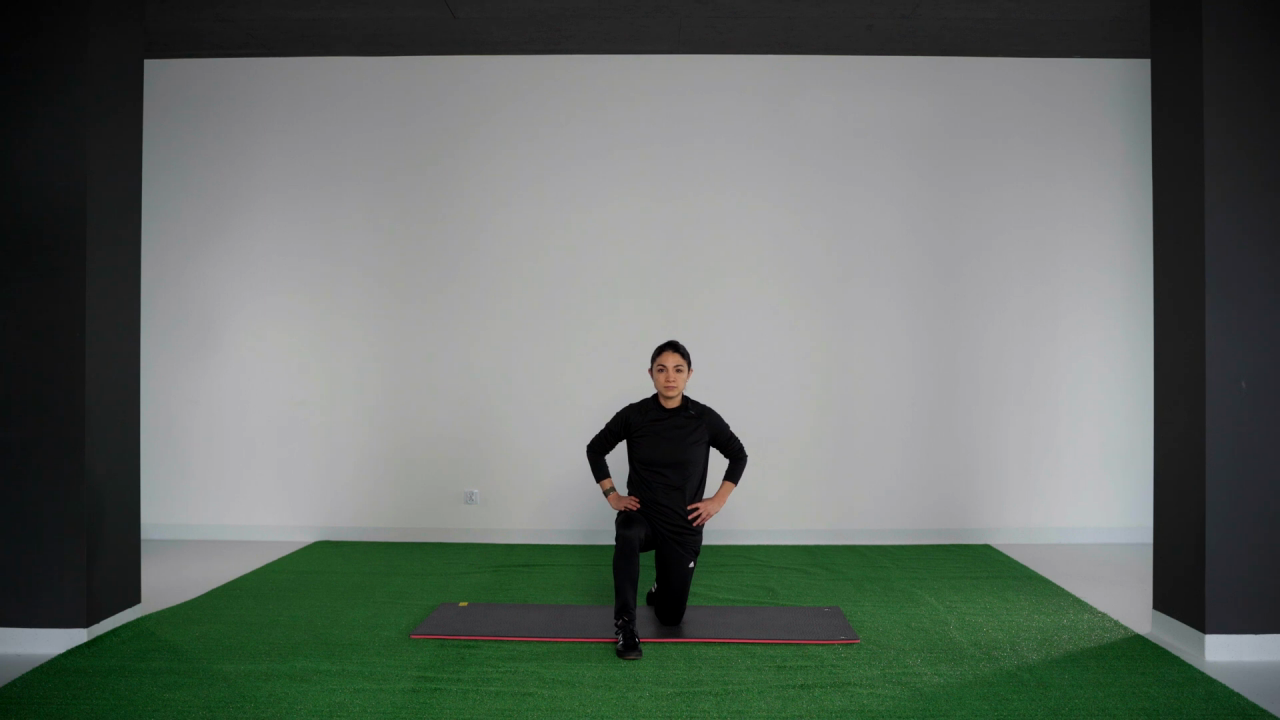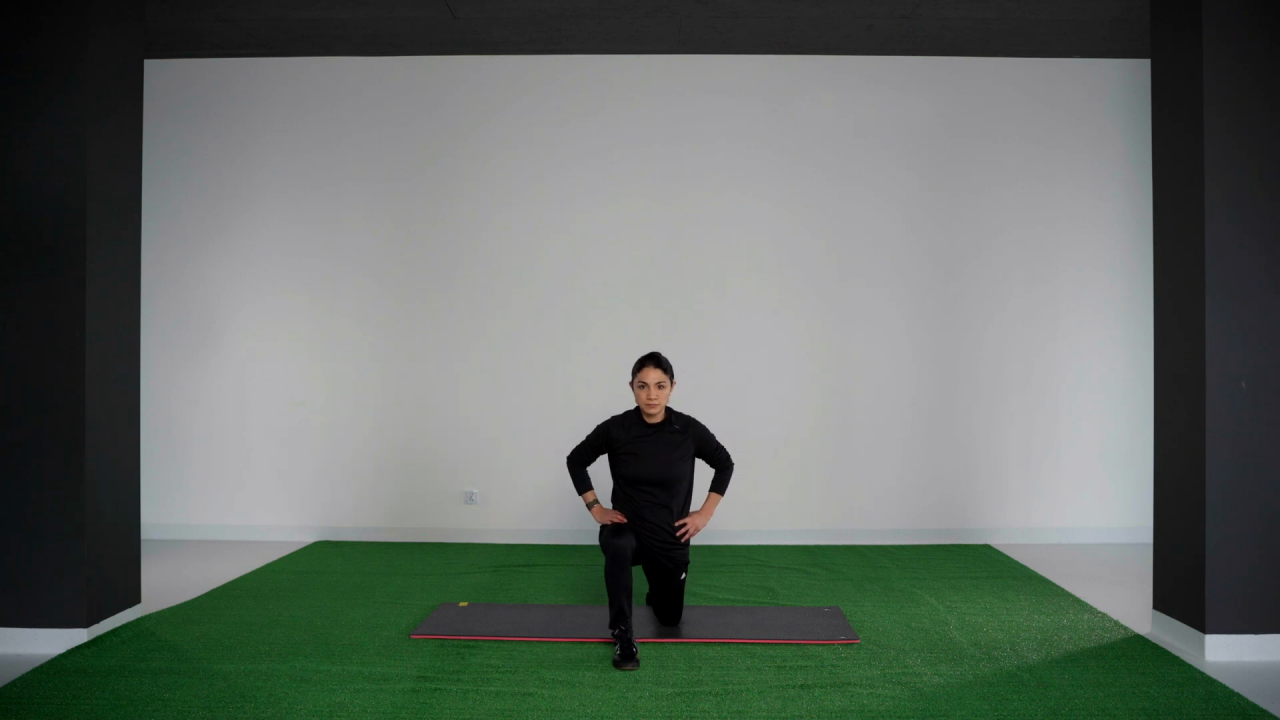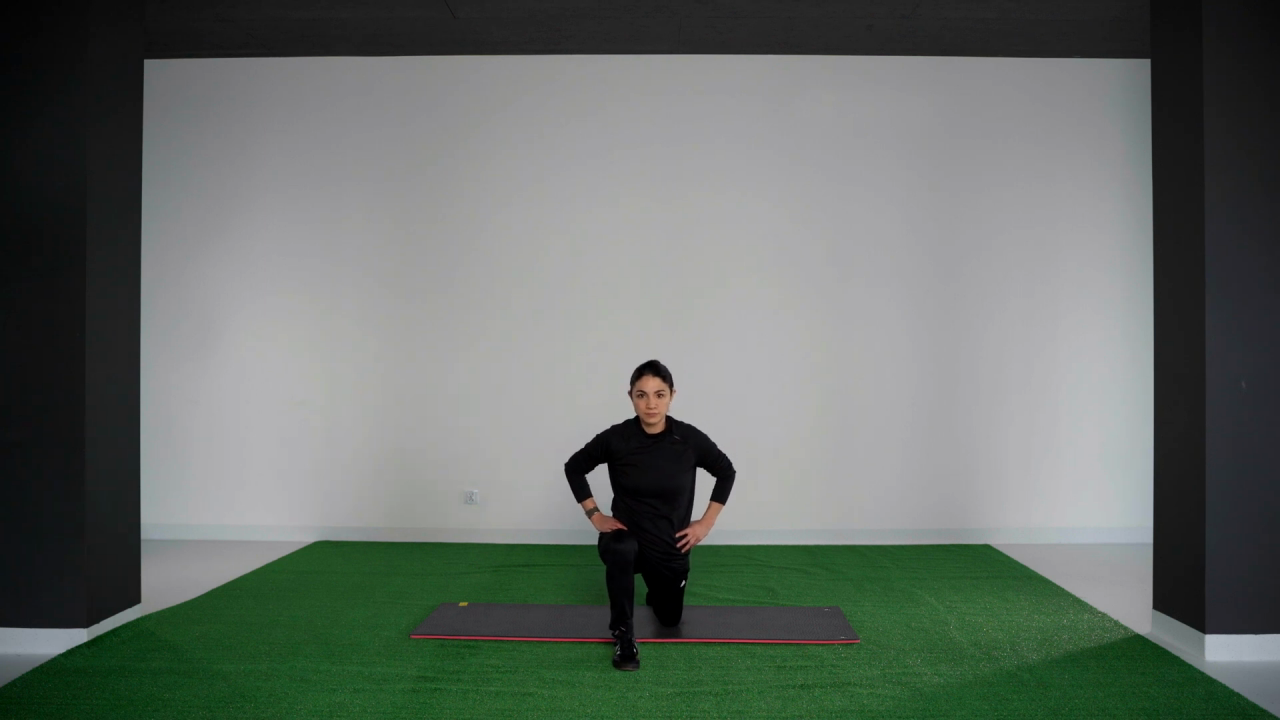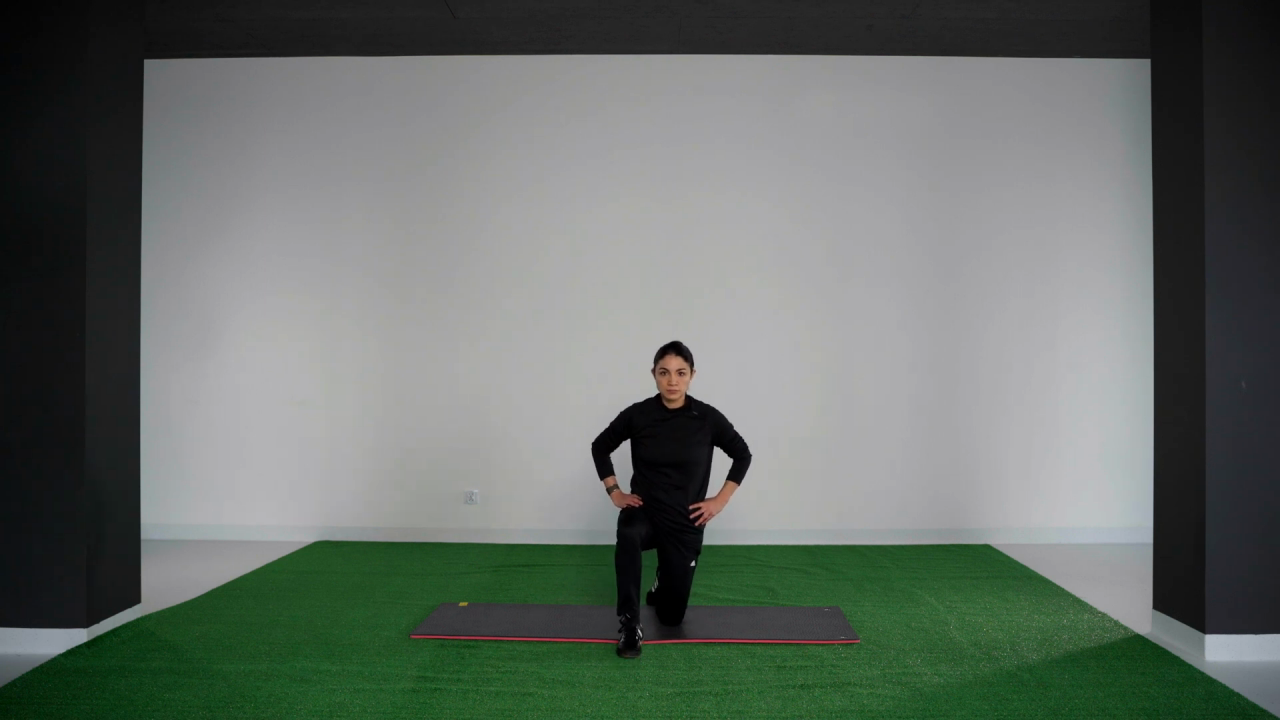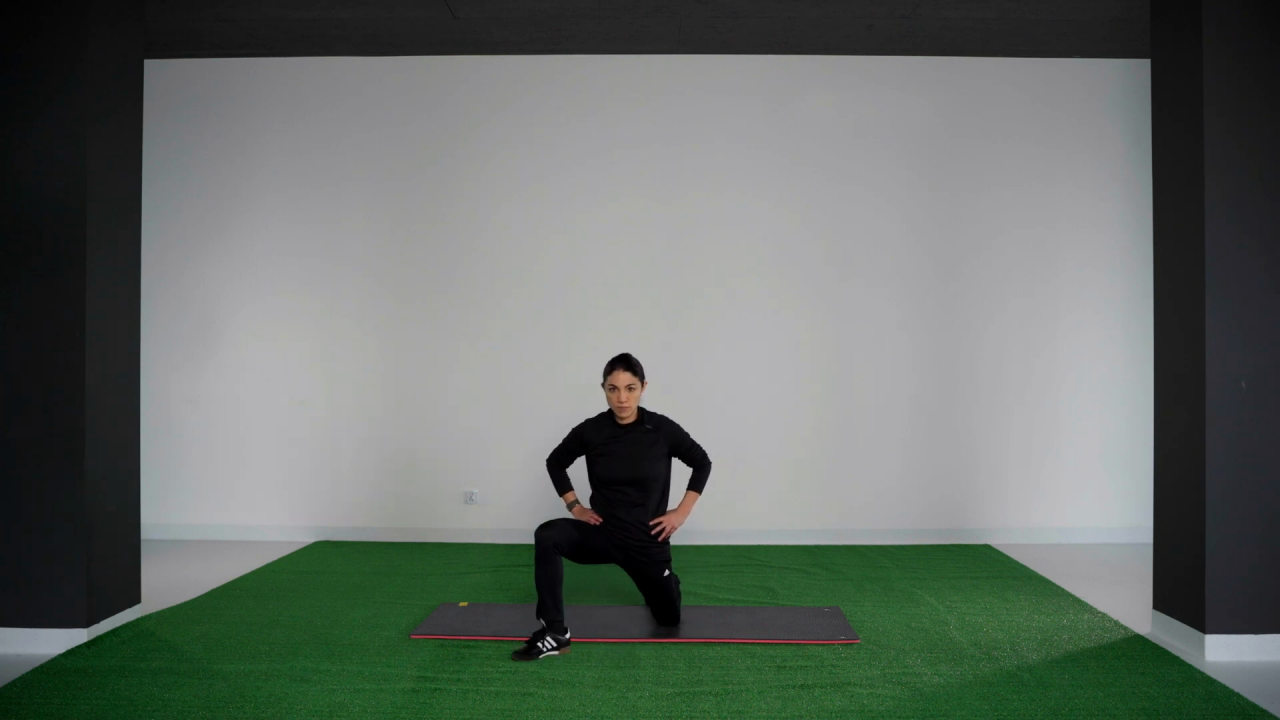
dt=1s
person 1, frame 1
left shoulder: (704, 418)
right shoulder: (633, 415)
left elbow: (738, 455)
right elbow: (595, 449)
left wrist: (719, 500)
right wrist: (611, 495)
left hip: (684, 524)
right hip: (640, 514)
left knee: (671, 615)
right knee: (628, 535)
left ankle: (660, 588)
right ankle: (625, 624)
person 1, frame 2
left shoulder: (689, 430)
right shoulder: (615, 429)
left elbow: (724, 464)
right elbow: (576, 461)
left wrist: (705, 513)
right wrist: (595, 508)
left hip: (670, 536)
right hip: (625, 527)
left knee: (670, 618)
right knee: (618, 545)
left ankle: (657, 591)
right ankle: (622, 634)
person 1, frame 3
left shoulder: (690, 439)
right shoulder: (615, 439)
left elbow: (726, 472)
right elbow: (574, 468)
left wrist: (706, 522)
right wrist: (595, 516)
left hip: (671, 544)
right hip: (625, 536)
left knee: (670, 619)
right knee: (621, 550)
left ankle: (656, 591)
right ankle: (623, 635)
person 1, frame 4
left shoulder: (707, 417)
right shoulder: (637, 414)
left elbow: (742, 454)
right elbow: (600, 447)
left wrist: (721, 499)
right wrist: (614, 492)
left hip: (685, 522)
right hip: (644, 512)
left knee: (671, 616)
right knee: (628, 534)
left ankle: (662, 583)
right ankle: (630, 624)
person 1, frame 5
left shoulder: (662, 429)
right shoulder: (590, 430)
left elbow: (702, 463)
right elbow: (555, 462)
left wrist: (682, 511)
right wrist: (574, 506)
left hip: (647, 538)
right hip: (602, 532)
left knee: (669, 619)
right knee: (547, 535)
left ankle: (665, 580)
right ankle: (554, 633)
